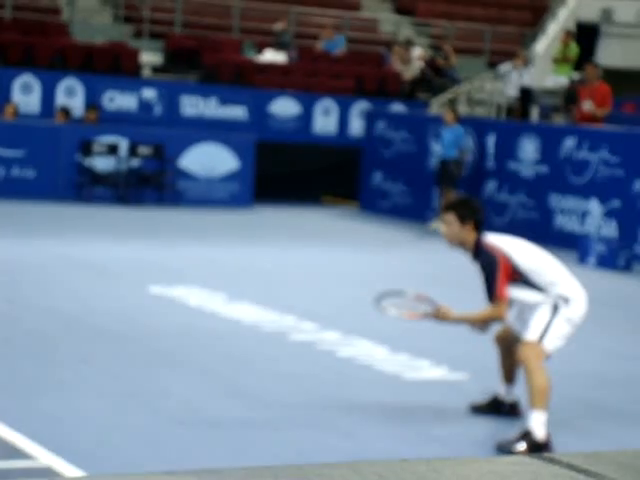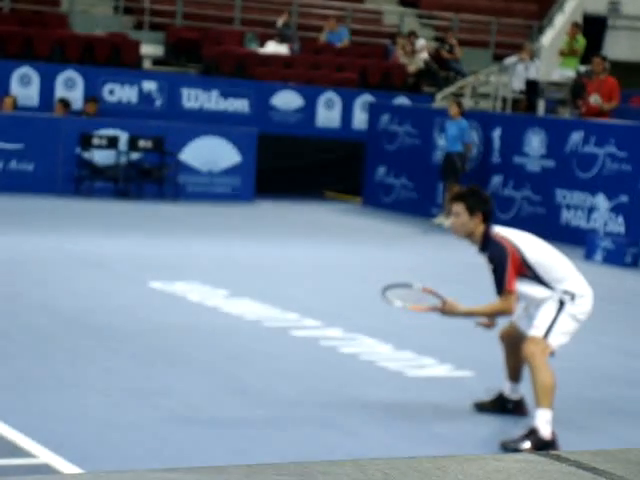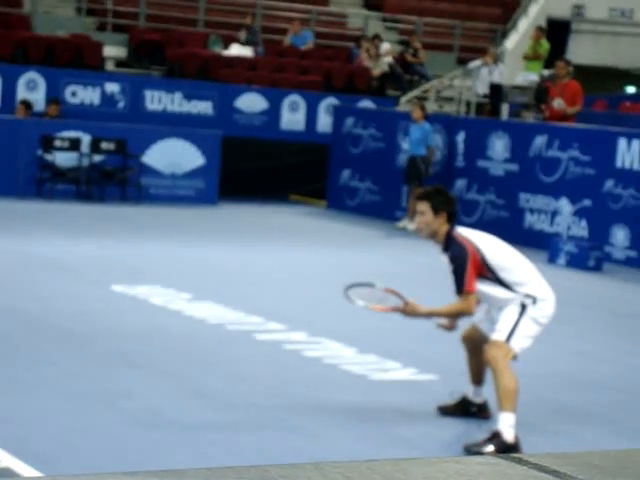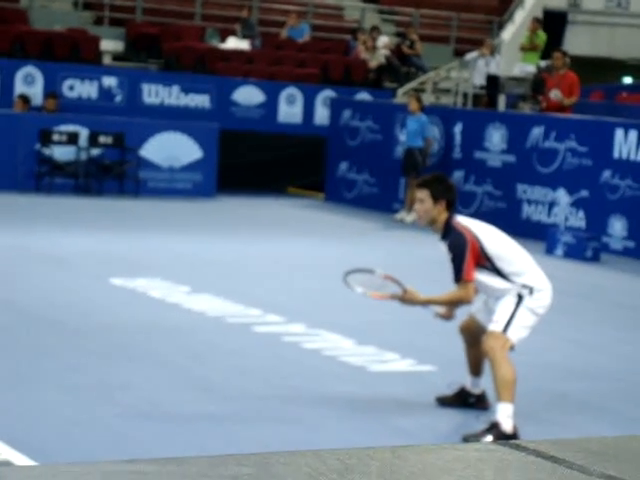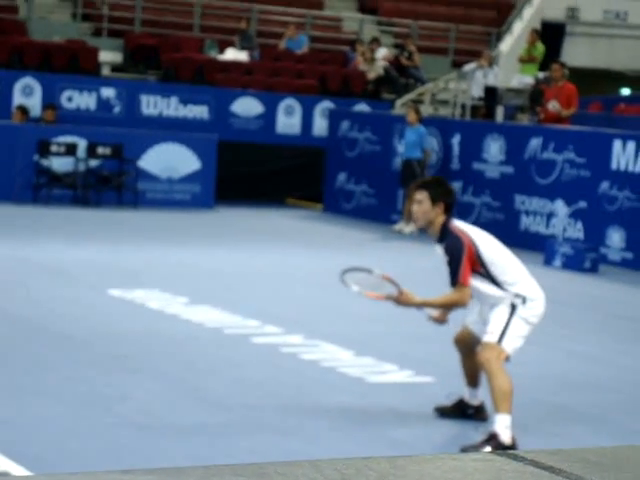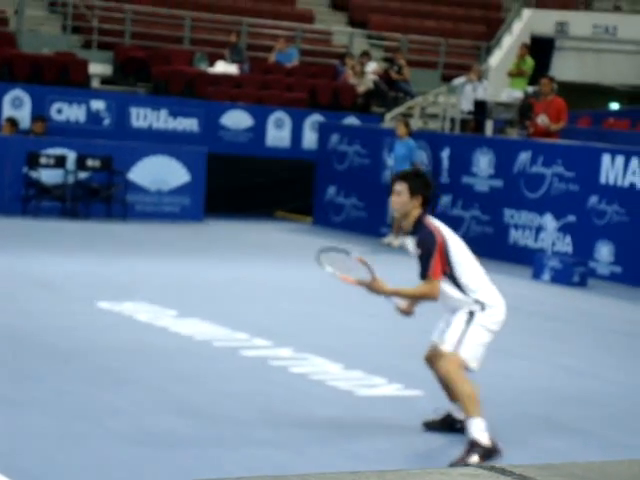
dt=0.4s
person 1, frame 1
left shoulder: (489, 256)
right shoulder: (488, 244)
left elbow: (499, 311)
right elbow: (504, 300)
left wrist: (454, 317)
right wrist: (486, 318)
left hip: (564, 300)
right hip: (544, 296)
left knee: (529, 353)
right knee: (505, 339)
left ankle: (538, 435)
right ankle: (506, 401)
person 1, frame 2
left shoulder: (498, 248)
right shoulder: (495, 238)
left elbow: (508, 305)
right elbow: (512, 295)
left wrist: (461, 311)
right wrist: (493, 314)
left hip: (569, 296)
right hip: (550, 293)
left knee: (534, 350)
right knee: (510, 336)
left ankle: (544, 433)
right ankle: (512, 399)
person 1, frame 3
left shoulder: (459, 248)
right shoulder: (458, 238)
left elbow: (468, 305)
right elbow: (473, 294)
left wrist: (422, 312)
right wrist: (454, 316)
left hip: (532, 300)
right hip: (511, 296)
left knee: (496, 354)
right knee: (472, 339)
left ankle: (507, 436)
right ankle: (475, 402)
person 1, frame 4
left shoulder: (458, 237)
right shoulder: (457, 228)
left elbow: (466, 294)
right elbow: (471, 282)
left wrist: (421, 300)
right wrist: (452, 305)
left hip: (528, 290)
right hip: (509, 287)
left knee: (493, 344)
right knee: (470, 330)
left ankle: (505, 427)
right ankle: (474, 393)
person 1, frame 5
left shoulder: (455, 241)
right shoulder: (451, 233)
left elbow: (462, 298)
right elbow: (466, 288)
left wrist: (417, 302)
right wrist: (445, 309)
left hip: (521, 300)
right hip: (502, 297)
left knee: (489, 356)
right knee: (464, 341)
left ankle: (503, 437)
right ankle: (472, 404)
person 1, frame 6
left shoulder: (427, 235)
right shoulder: (421, 231)
left elbow: (432, 291)
right elbow: (435, 283)
left wrist: (387, 291)
right wrist: (412, 301)
left hip: (482, 307)
right hip: (467, 306)
left knee: (448, 365)
right knee: (434, 357)
left ankle: (481, 442)
right ankle: (459, 418)
person 2, frame 1
left shoulder: (459, 130)
right shoulder: (444, 129)
left elbow: (463, 148)
left wrist: (461, 164)
right wrist: (441, 159)
left hip: (454, 162)
right hip: (444, 161)
left knee: (450, 190)
right knee: (443, 190)
person 2, frame 2
left shoulder: (463, 124)
right shoulder: (448, 123)
left elbow: (468, 143)
left wrist: (464, 158)
right wrist: (447, 152)
left hip: (458, 156)
right hip: (448, 155)
left knee: (454, 186)
right knee: (447, 185)
right ankle: (445, 214)
person 2, frame 3
left shoulder: (426, 127)
right shoulder: (412, 126)
left elbow: (431, 147)
left wrist: (428, 162)
right wrist: (410, 156)
left hip: (421, 160)
right hip: (412, 159)
left knee: (418, 190)
right knee: (411, 189)
right ankle: (409, 218)
person 2, frame 4
left shoulder: (423, 119)
right shoulder: (408, 118)
left elbow: (427, 138)
left wrist: (424, 154)
right wrist: (406, 149)
left hip: (418, 151)
right hip: (408, 151)
left knee: (415, 182)
right knee: (409, 182)
left ankle: (414, 211)
right ankle: (406, 210)
person 2, frame 5
left shoulder: (421, 130)
right shoulder: (407, 129)
left elbow: (426, 150)
left wrist: (423, 165)
right wrist: (404, 160)
left hip: (416, 162)
right hip: (407, 162)
right knee: (407, 193)
left ankle: (412, 223)
right ankle: (404, 221)
person 2, frame 6
left shoulder: (411, 144)
right shoulder: (396, 142)
left elbow: (415, 163)
right wrist: (393, 173)
left ankle: (401, 235)
right ankle: (394, 234)
